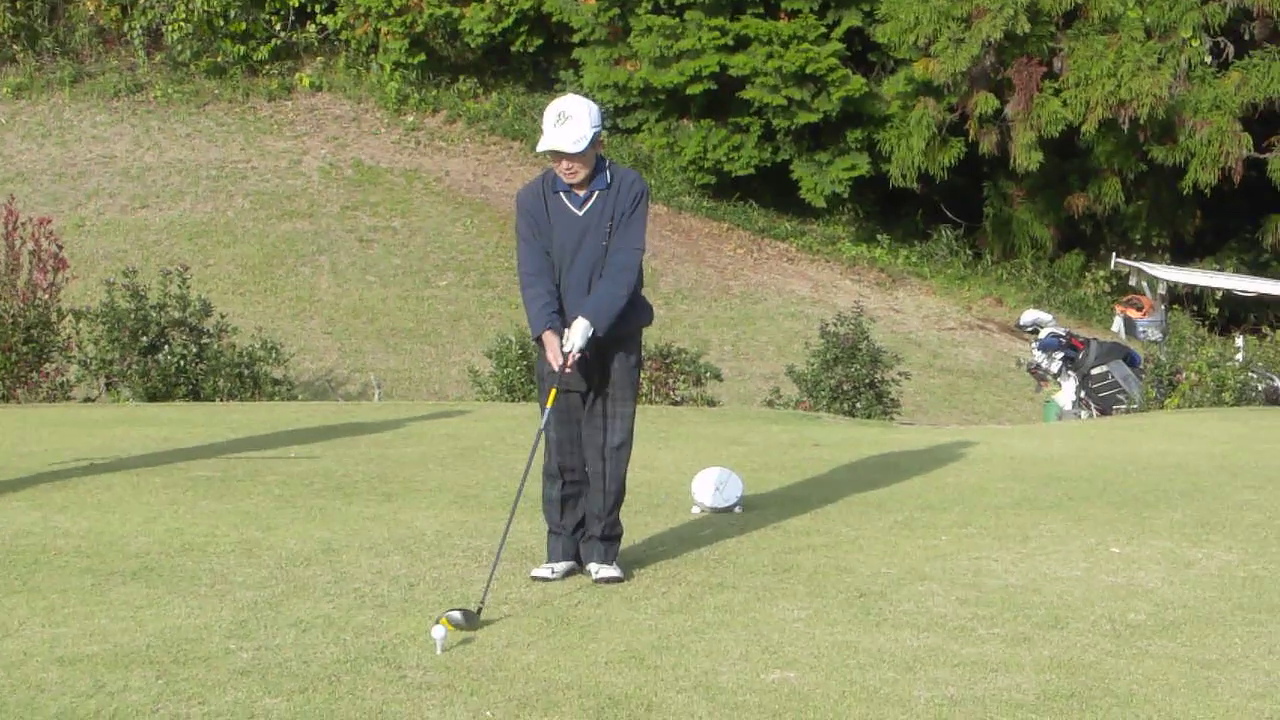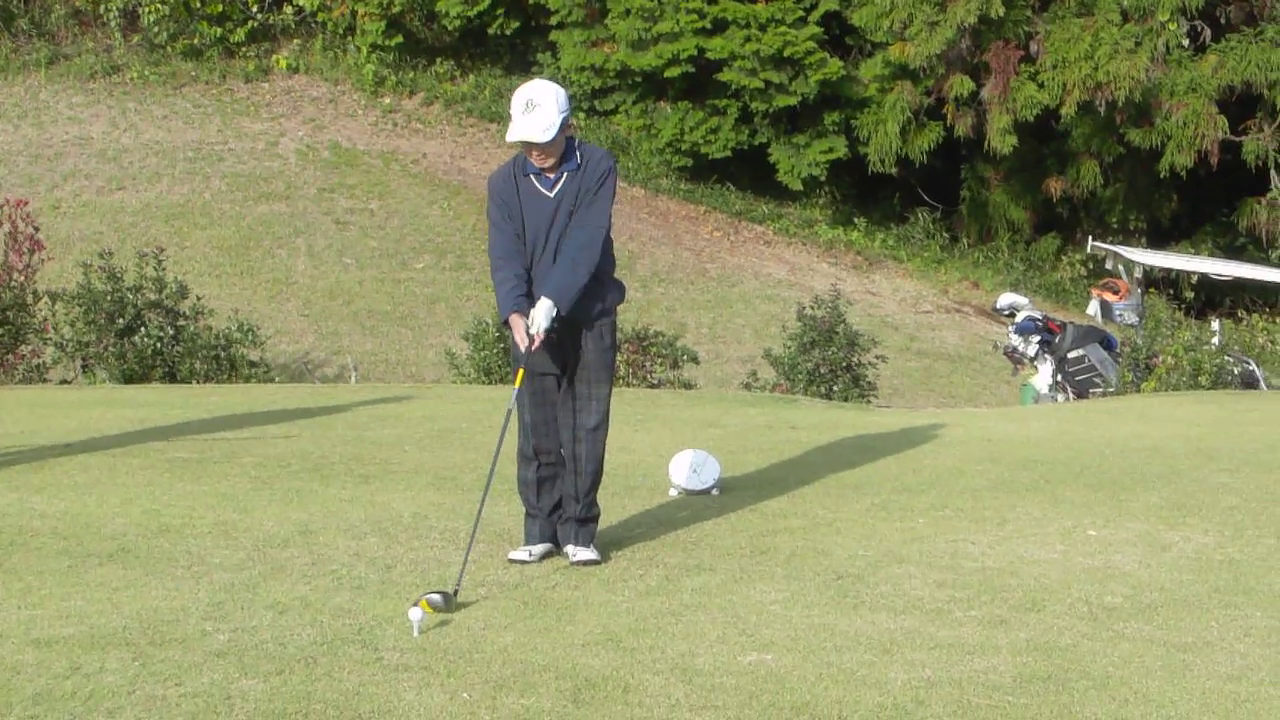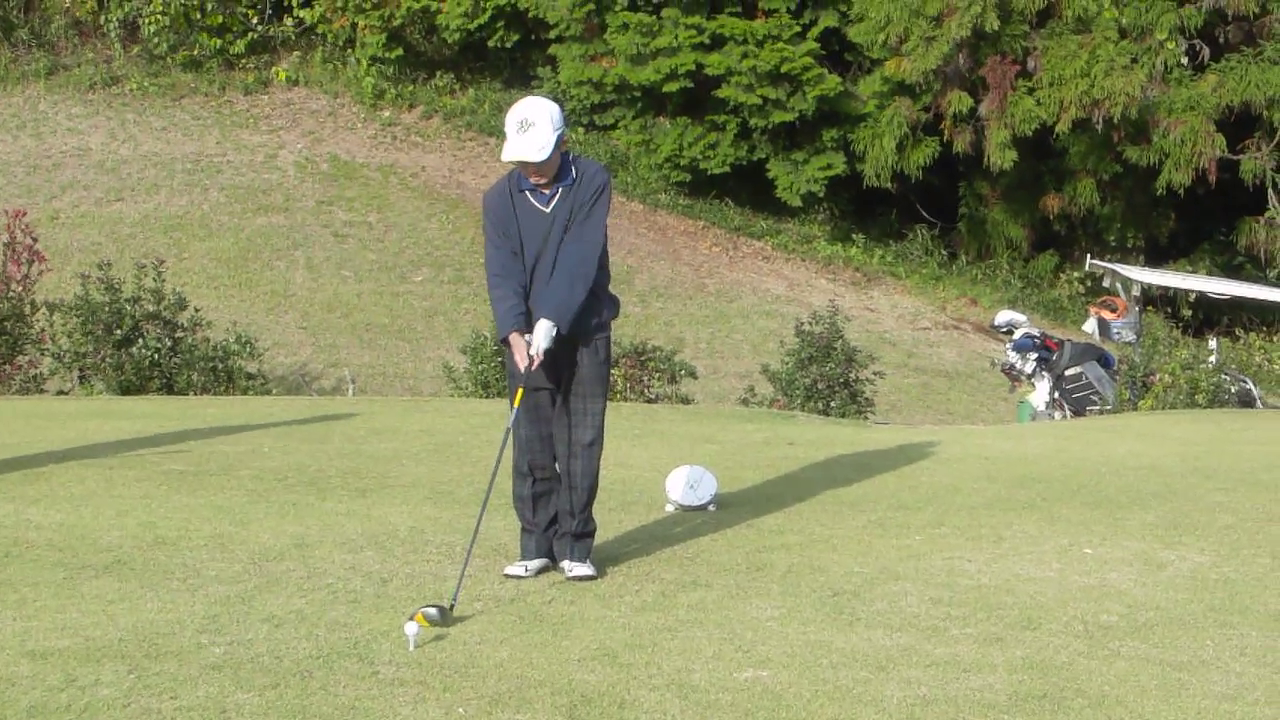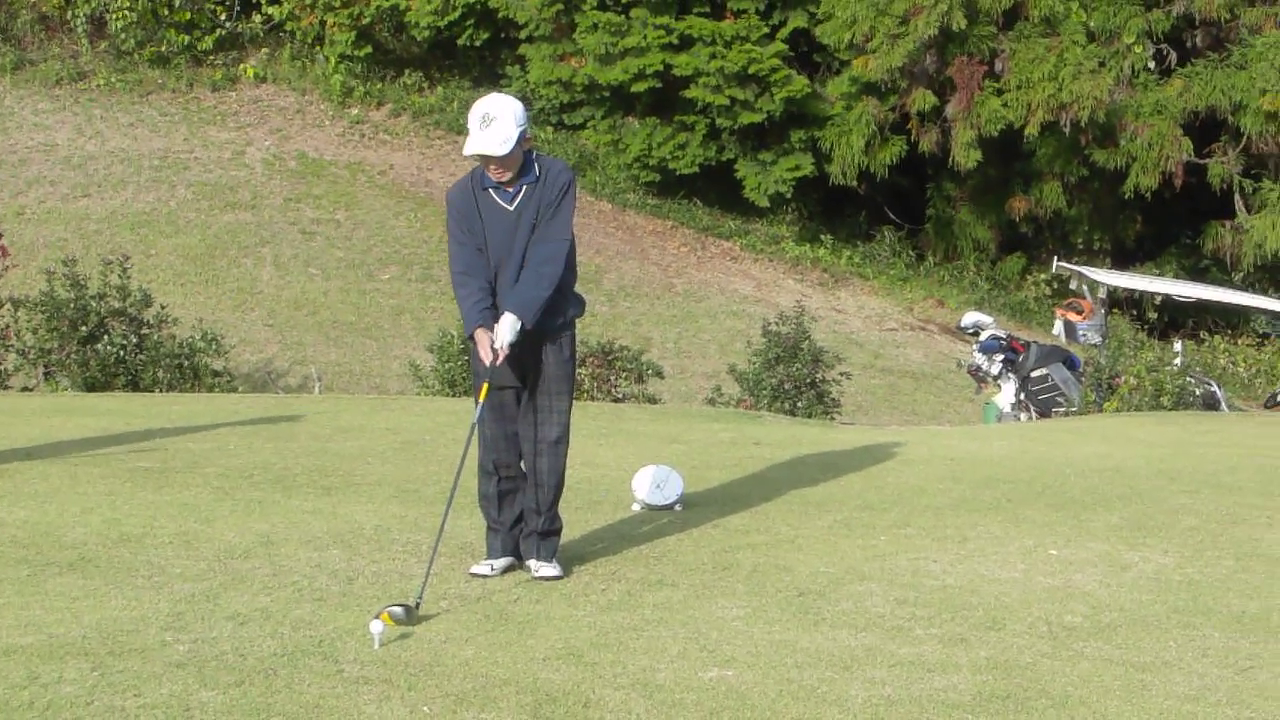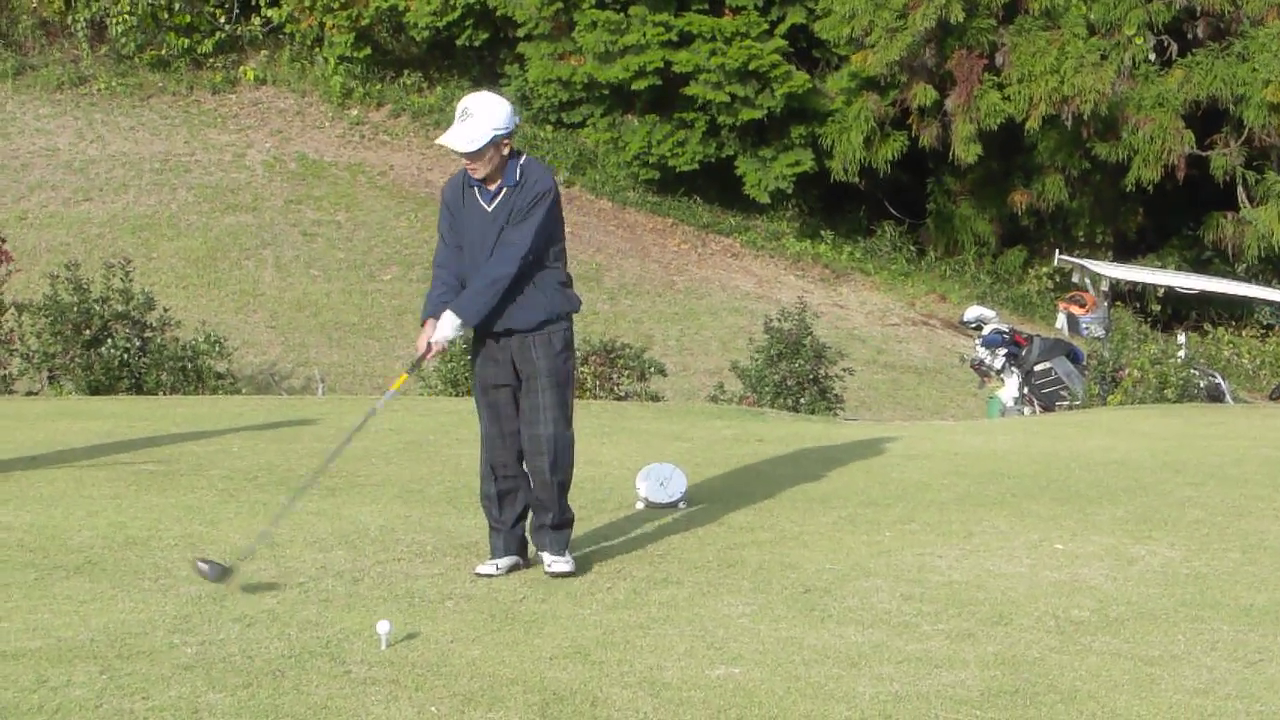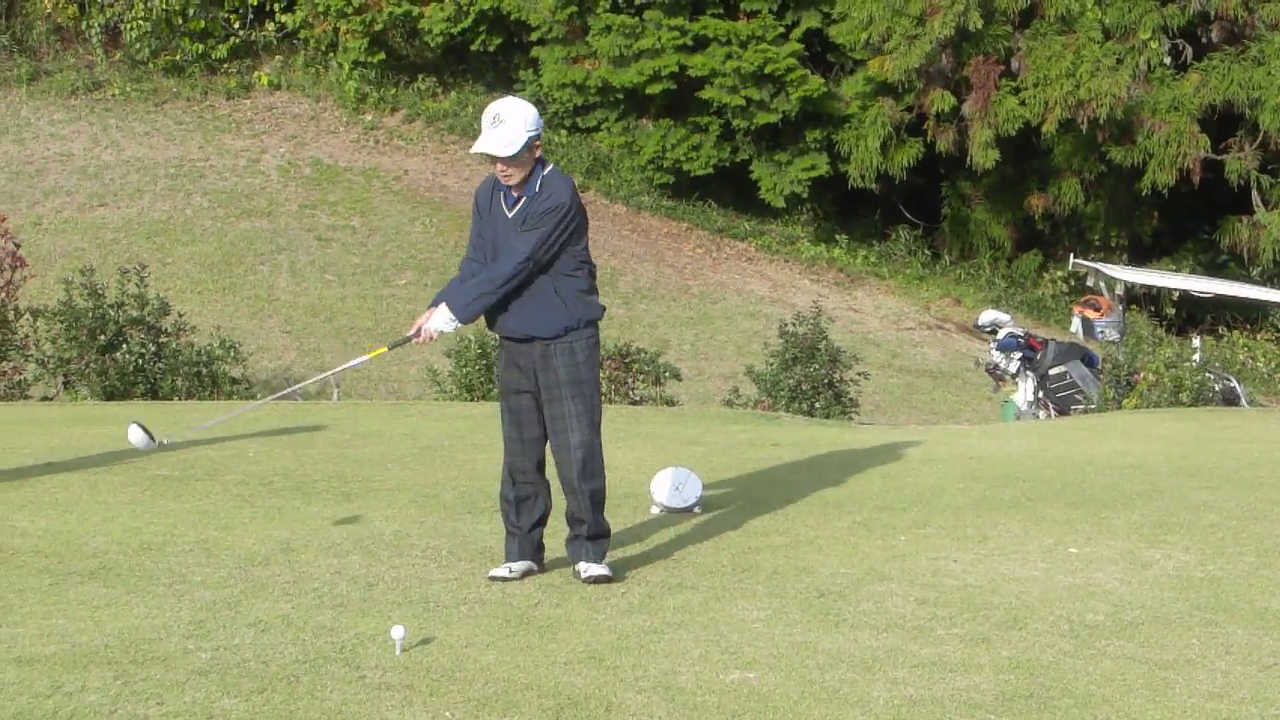
dt=0.4s
person 1, frame 1
left shoulder: (629, 189)
right shoulder: (533, 198)
left elbow: (624, 266)
right elbow: (534, 273)
left wrist: (588, 322)
right wrist: (548, 332)
left hip: (616, 339)
right hip: (558, 341)
left knee: (609, 449)
right knee: (562, 450)
left ankle: (600, 548)
right ankle: (563, 548)
person 1, frame 2
left shoulder: (597, 167)
right shoulder: (504, 181)
left elbow: (585, 244)
right elbow: (505, 255)
left wrist: (551, 302)
right wrist: (515, 313)
left hip: (589, 319)
right hip: (531, 320)
left knee: (585, 429)
right knee: (537, 432)
left ankle: (578, 530)
right ankle: (540, 529)
person 1, frame 3
left shoulder: (592, 181)
right shoulder: (499, 198)
left elbow: (579, 260)
right elbow: (502, 272)
left wrist: (550, 324)
right wrist: (515, 332)
left hip: (584, 333)
right hip: (526, 337)
left knee: (580, 445)
right knee: (532, 447)
left ankle: (574, 546)
right ankle: (536, 545)
person 1, frame 4
left shoulder: (556, 179)
right shoulder: (463, 195)
left elbow: (548, 259)
right elbow: (466, 269)
left wrist: (514, 318)
right wrist: (480, 328)
left hip: (549, 332)
right hip: (491, 334)
left knee: (546, 443)
right knee: (497, 446)
left ankle: (540, 545)
right ankle: (502, 544)
person 1, frame 5
left shoulder: (537, 185)
right shoulder: (455, 191)
left elbow: (507, 264)
right elbow: (449, 262)
left wrist: (454, 319)
right wrist: (433, 318)
left hip: (543, 330)
right hip: (489, 334)
left knee: (546, 438)
right knee: (498, 445)
left ankle: (552, 538)
right ankle: (507, 544)
person 1, frame 6
left shoulder: (558, 196)
right shoulder: (488, 194)
left elbow: (512, 268)
right elbow: (477, 263)
left wrist: (449, 314)
right wrist: (439, 305)
left hip: (567, 339)
right hip: (515, 340)
left knee: (577, 446)
right knee: (520, 451)
left ankle: (589, 548)
right ankle: (523, 549)
